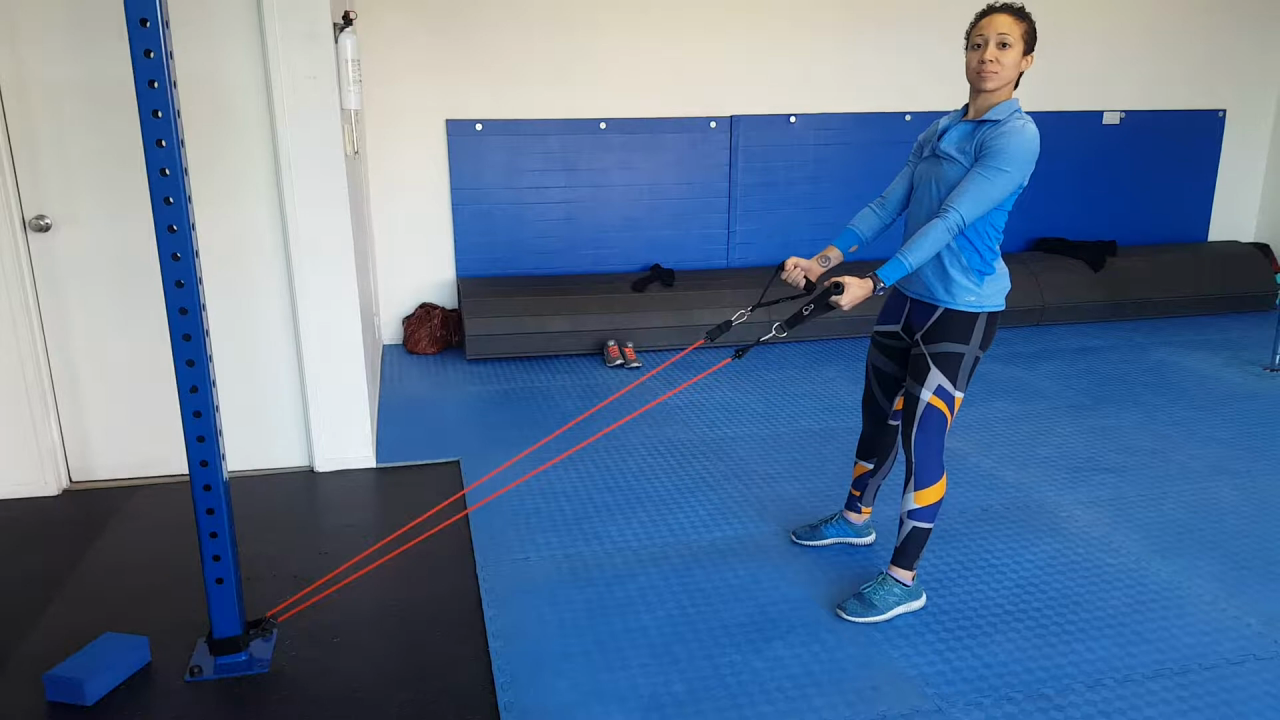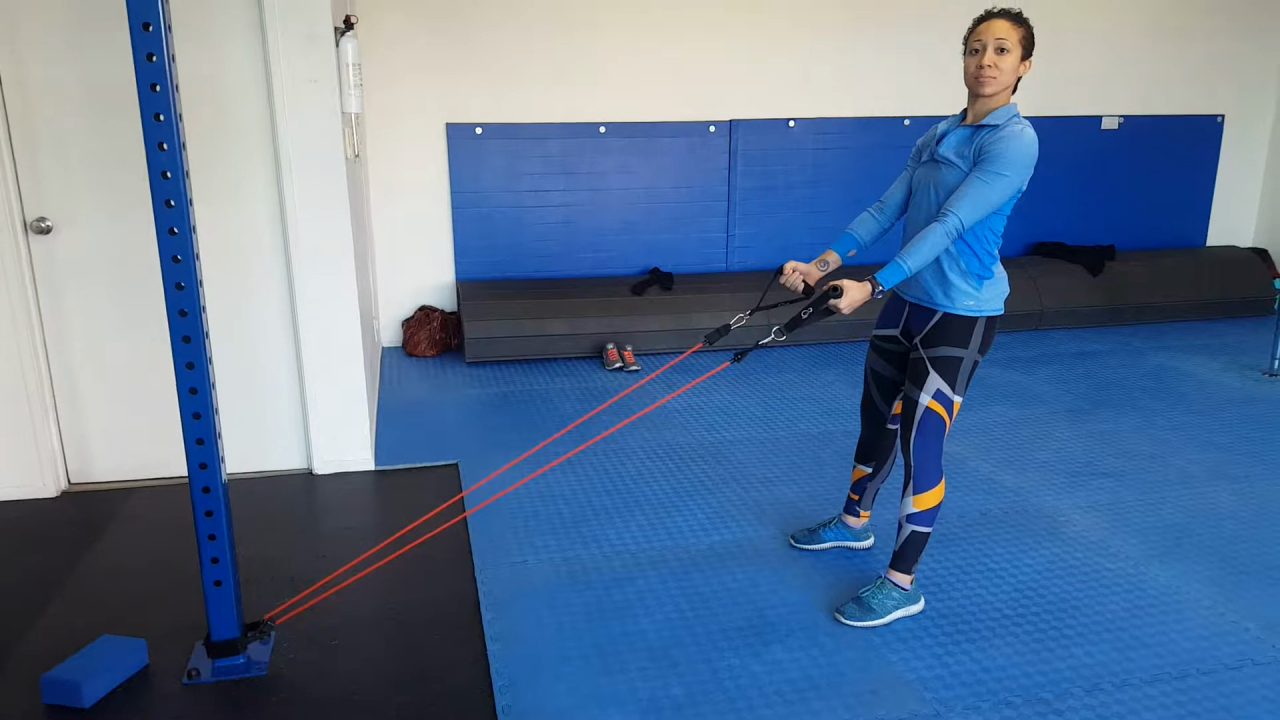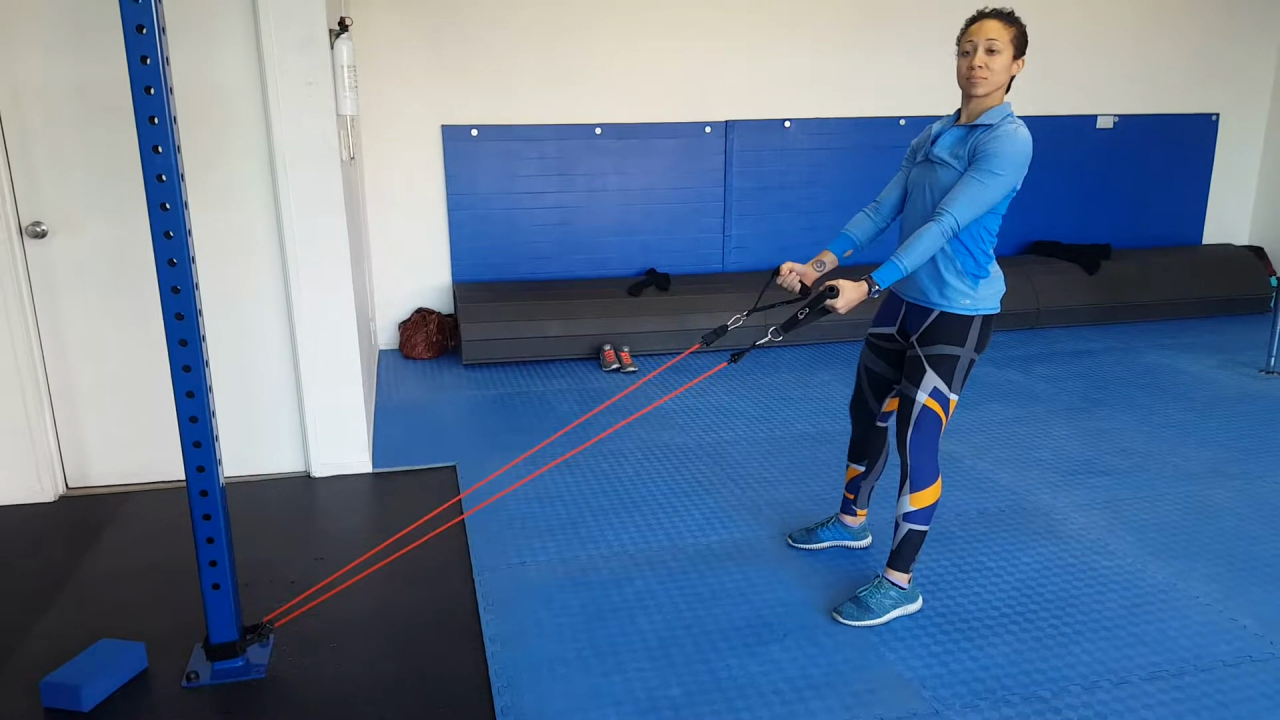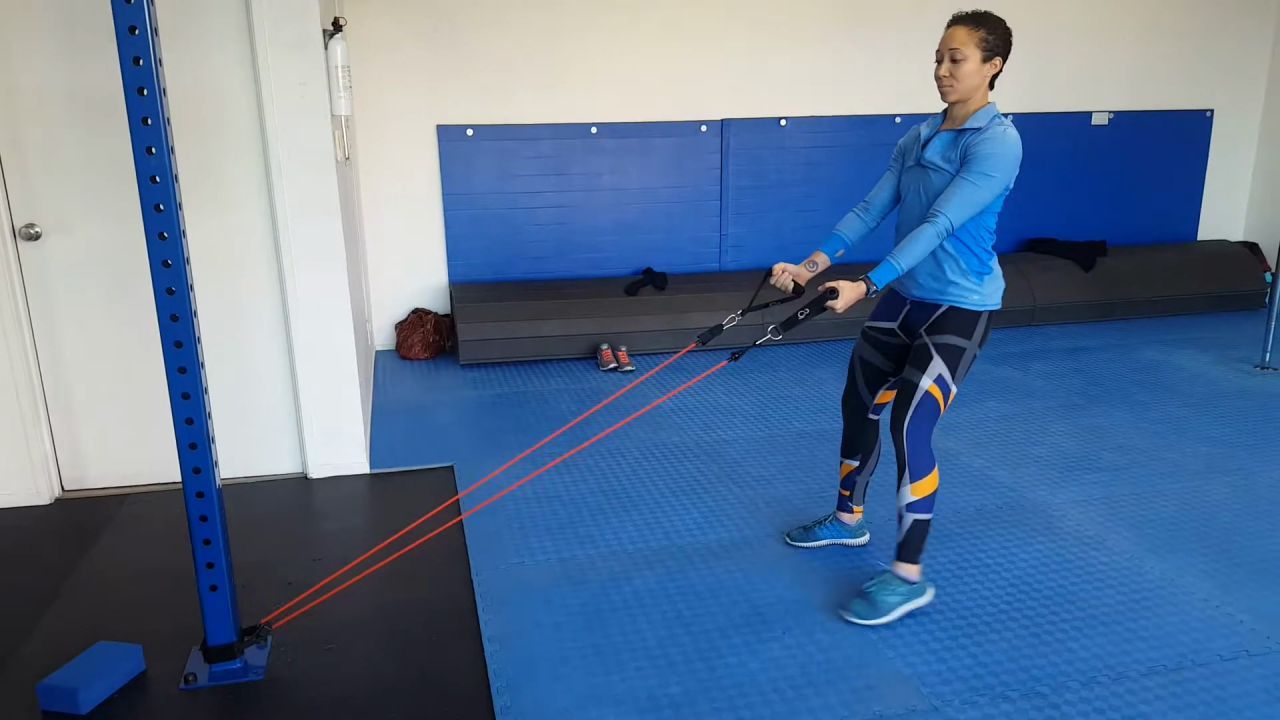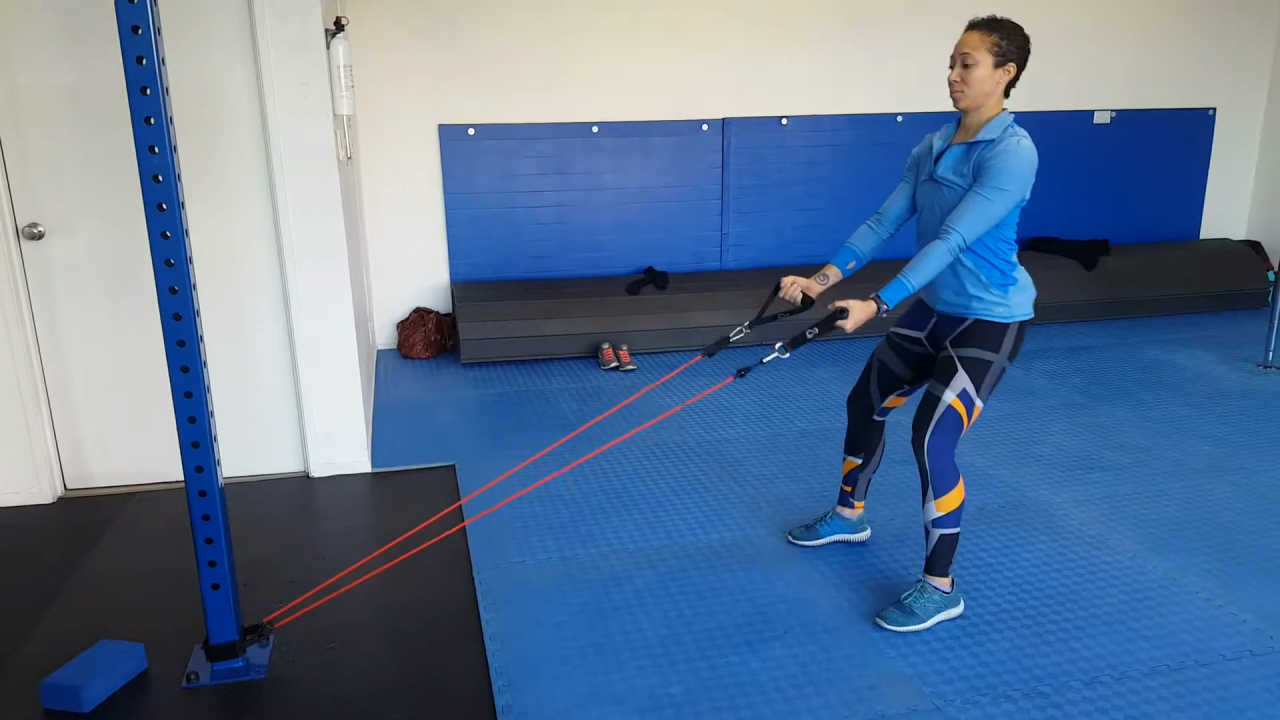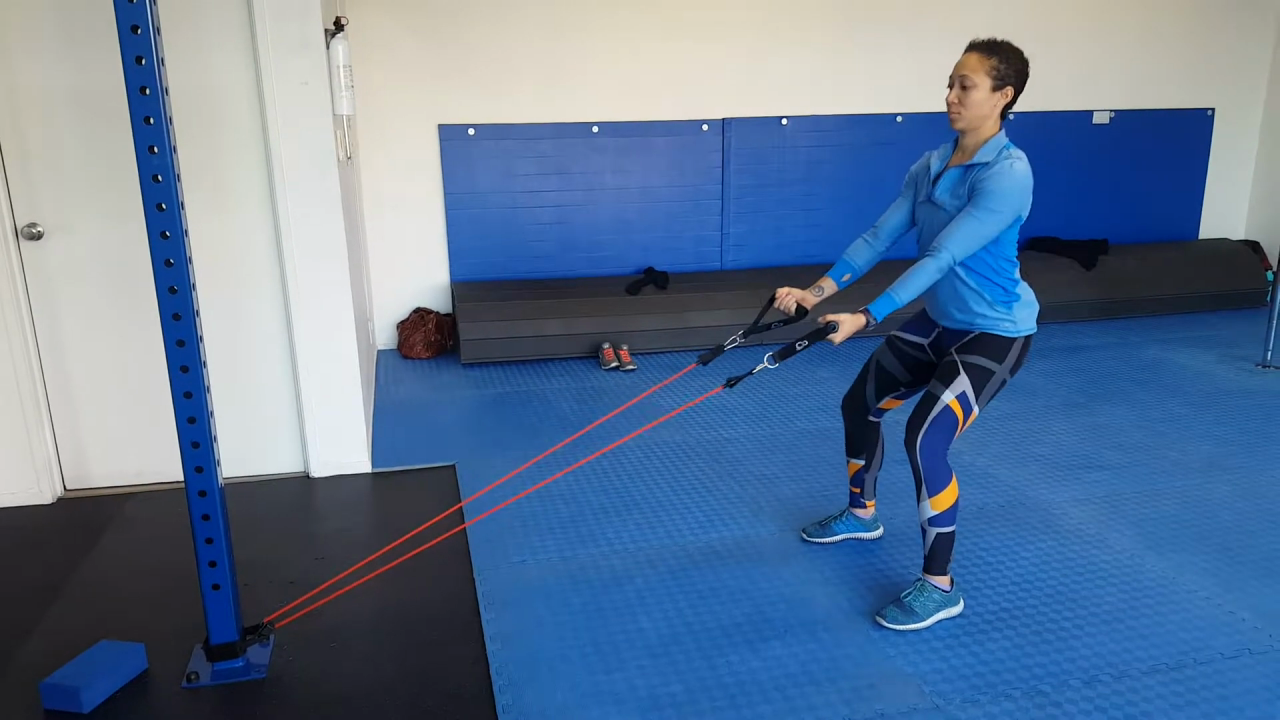
dt=0.3s
person 1, frame 1
left shoulder: (1016, 136)
right shoulder: (937, 131)
left elbow: (950, 222)
right elbow: (887, 206)
left wrist: (871, 283)
right wrist: (824, 260)
left hip: (962, 309)
right hip: (907, 296)
left knee: (921, 433)
right knee: (878, 411)
left ankle: (903, 579)
right ankle: (854, 519)
person 1, frame 2
left shoulder: (1014, 141)
right shoulder: (937, 136)
left elbow: (949, 225)
right elbow: (886, 210)
left wrist: (870, 286)
right wrist: (822, 263)
left hip: (960, 313)
right hip: (907, 301)
left knee: (920, 437)
right knee: (877, 416)
left ankle: (902, 583)
right ankle: (853, 522)
person 1, frame 3
left shoulder: (1008, 140)
right shoulder: (931, 136)
left elbow: (944, 225)
right elbow: (880, 210)
left wrist: (866, 285)
right wrist: (819, 264)
left hip: (957, 312)
right hip: (903, 300)
left knee: (915, 437)
right knee: (867, 411)
left ankle: (900, 582)
right ankle: (851, 521)
person 1, frame 4
left shoulder: (997, 142)
right shoulder: (918, 137)
left elbow: (939, 226)
right elbow: (871, 210)
left wrist: (864, 285)
right wrist: (812, 265)
left hip: (961, 306)
right hip: (904, 296)
left knee: (909, 425)
right knee: (858, 404)
left ankle: (908, 574)
right ankle: (849, 518)
person 1, frame 5
left shoulder: (1012, 154)
right shoulder: (932, 147)
left elbow: (952, 241)
right elbow: (884, 222)
left wrist: (876, 304)
right wrist: (822, 279)
left hip: (990, 320)
right hip: (933, 308)
left knee: (932, 437)
right knee: (865, 402)
left ankle: (939, 586)
right ankle: (850, 514)
person 1, frame 6
left shoulder: (1009, 175)
right shoulder: (930, 167)
left elbow: (939, 258)
right elbow: (880, 236)
left wrist: (865, 316)
right wrist: (817, 291)
left hip: (994, 332)
right hip: (938, 320)
left knee: (926, 438)
right knee: (860, 403)
left ankle: (939, 585)
right ankle: (862, 513)
